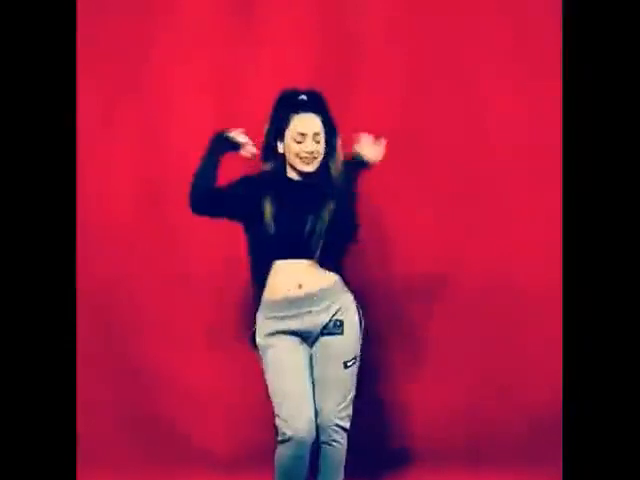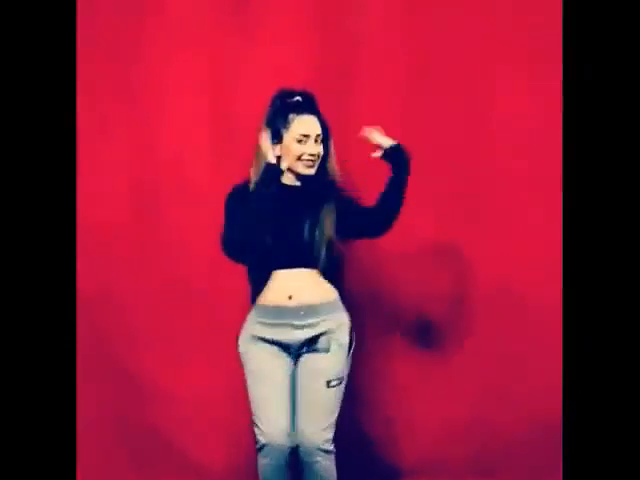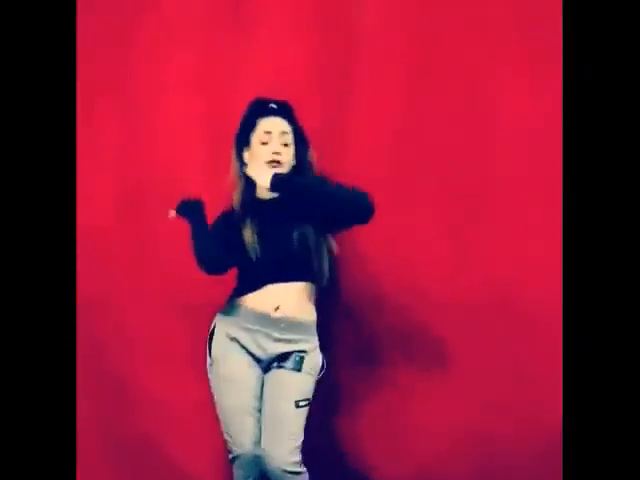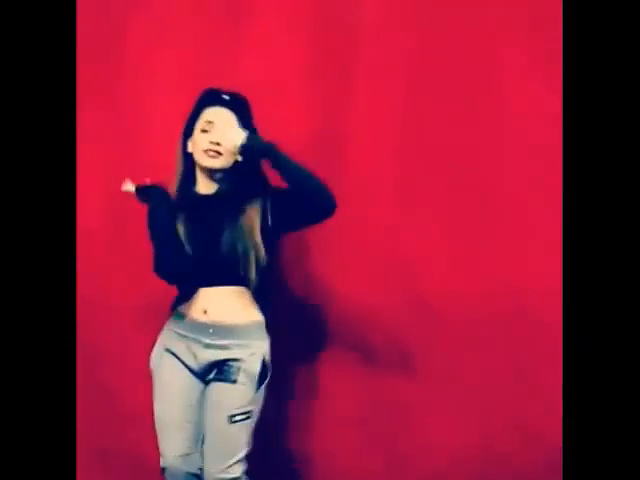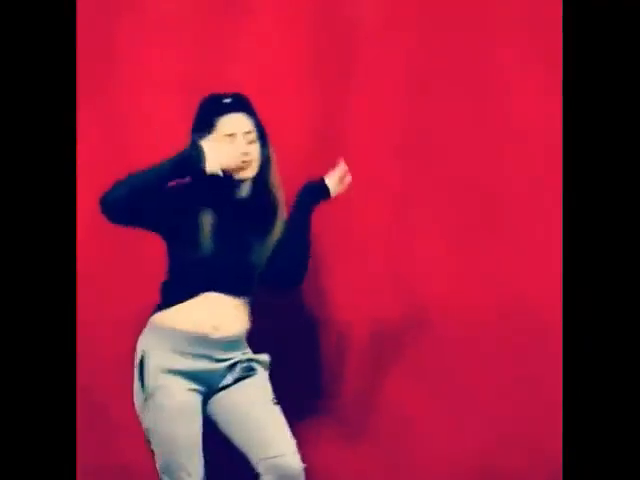
dt=0.7s
person 1, frame 1
left shoulder: (334, 192)
right shoulder: (257, 189)
left elbow: (343, 235)
right elbow: (202, 202)
left wrist: (356, 169)
right wrist: (220, 147)
left hip: (334, 311)
right hip: (278, 320)
left knee: (334, 422)
right knee: (298, 428)
person 1, frame 2
left shoulder: (329, 198)
right shoulder: (247, 197)
left elbow: (377, 221)
right elbow: (236, 248)
left wrist: (398, 160)
right wrist: (268, 178)
left hip: (324, 326)
right hip: (266, 330)
left knee: (314, 440)
right knee: (273, 439)
person 1, frame 3
left shoulder: (309, 205)
right shoulder: (234, 217)
left elbow: (362, 207)
right elbow: (213, 262)
left wrist: (288, 182)
right wrist: (194, 214)
left hip: (296, 341)
right hip: (237, 333)
person 1, frame 4
left shoulder: (259, 204)
right shoulder: (174, 208)
left elbow: (323, 203)
right elbow: (171, 270)
left wrist: (262, 149)
right wrist: (156, 201)
left hip: (240, 346)
right hip: (180, 342)
person 1, frame 5
left shoulder: (267, 213)
right shoulder: (187, 204)
left elbow: (288, 275)
right elbow: (115, 204)
left wrist: (307, 204)
right wrist: (187, 161)
left hip: (235, 359)
right hip: (174, 356)
